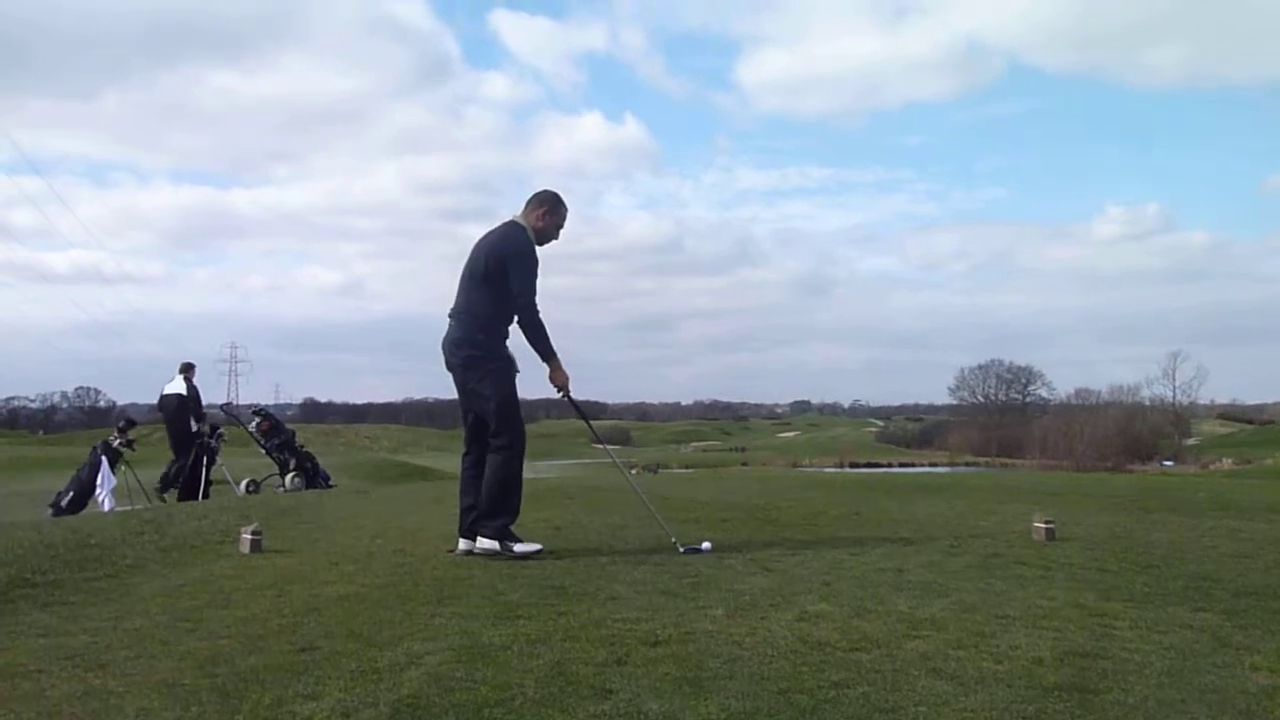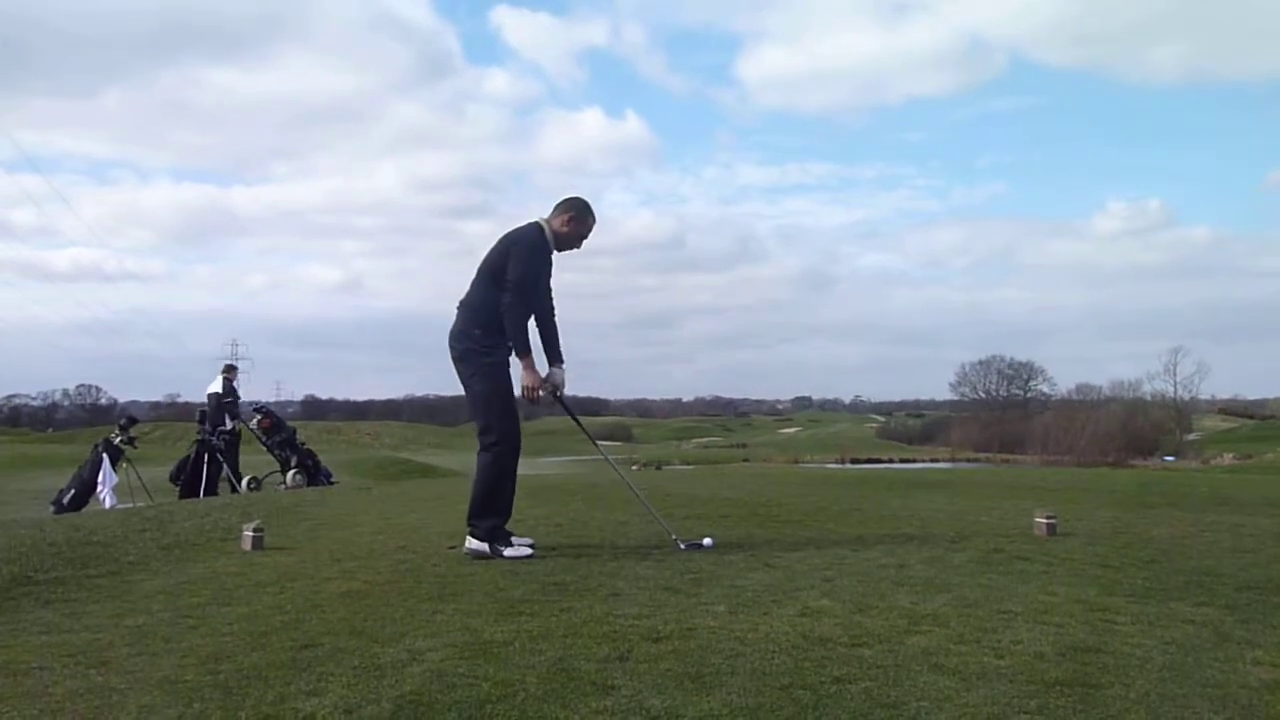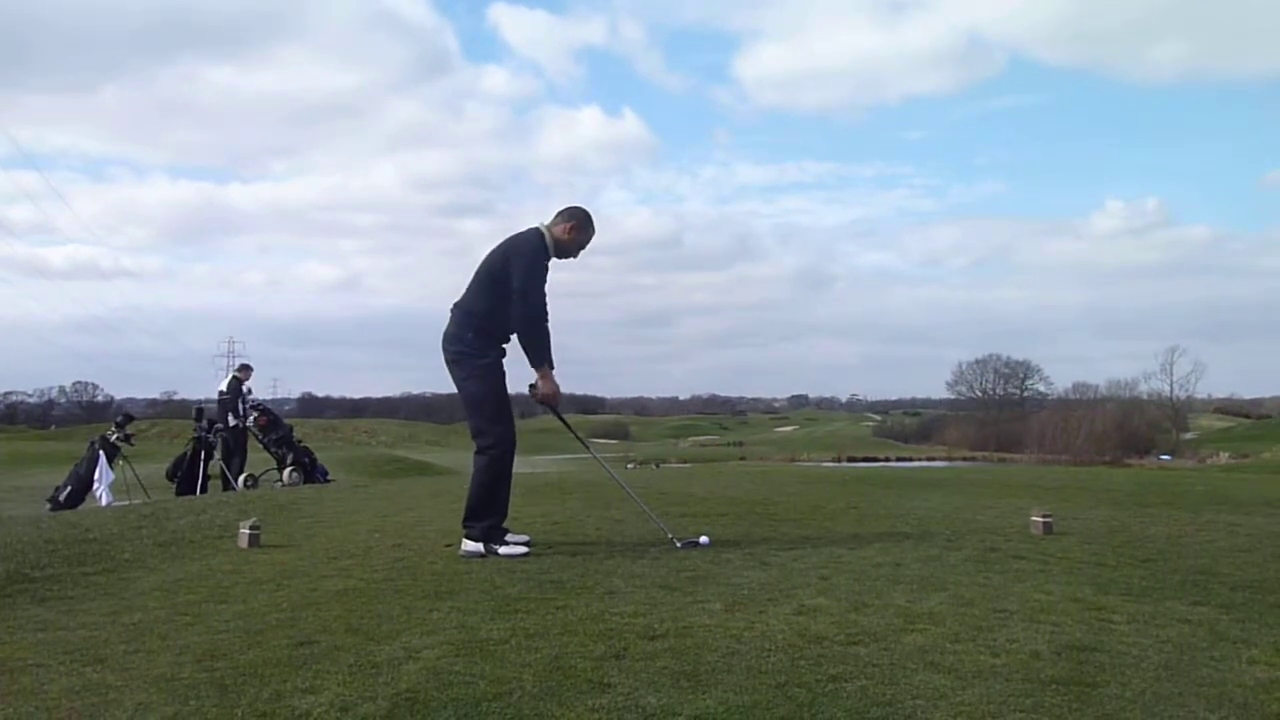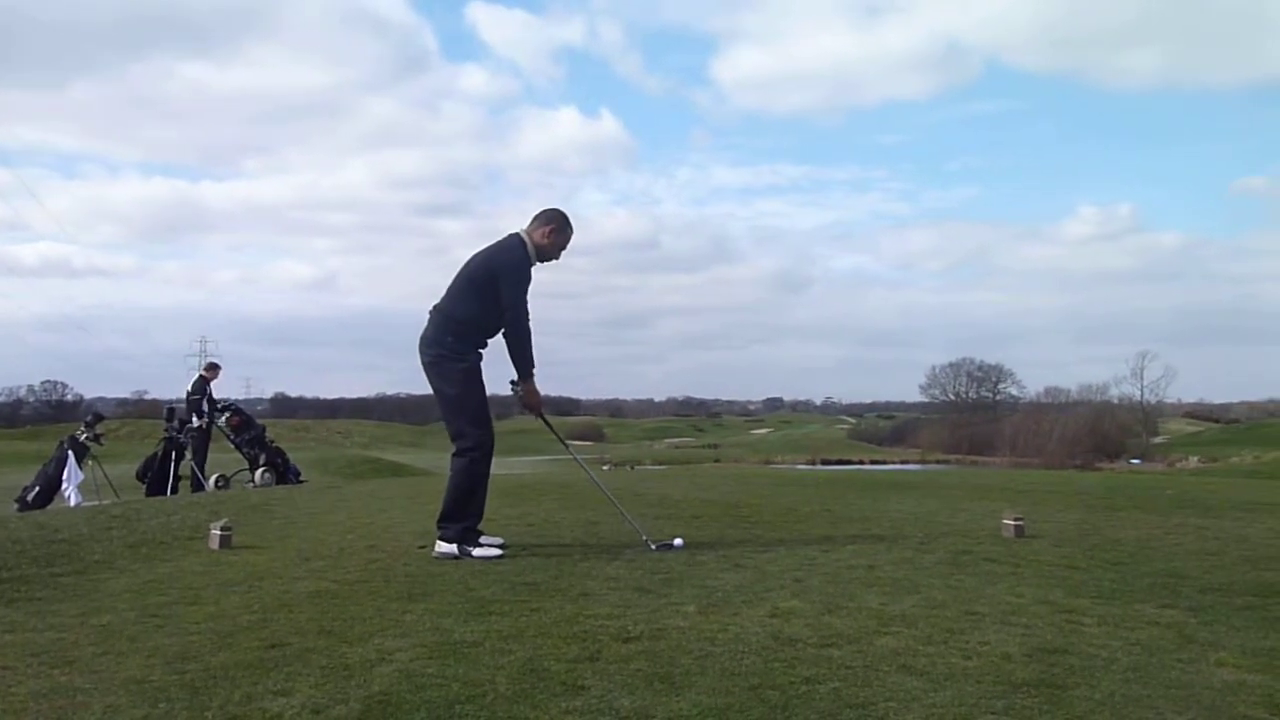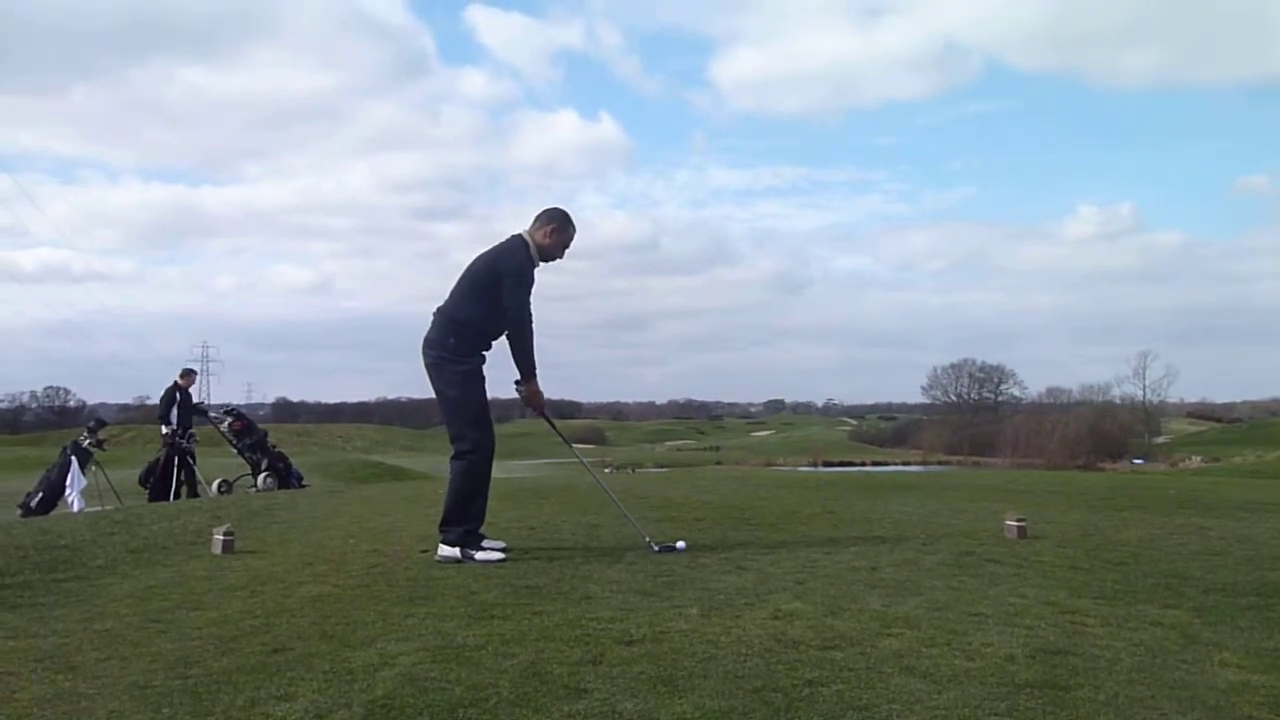
dt=1s
person 1, frame 1
left shoulder: (497, 238)
right shoulder: (519, 247)
right elbow: (526, 310)
left wrist: (501, 349)
right wrist: (553, 363)
left hip: (463, 344)
right hip: (480, 349)
left knee: (480, 441)
right knee: (507, 438)
left ankle: (472, 532)
right ankle: (494, 531)
person 1, frame 2
left shoulder: (537, 249)
right shoulder: (529, 243)
left elbow: (544, 312)
right elbow: (512, 304)
left wrist: (556, 366)
right wrist: (527, 365)
left hip: (485, 344)
right hip: (477, 344)
left knee: (504, 437)
right knee: (501, 436)
left ankle: (493, 528)
right ankle: (482, 532)
person 1, frame 3
left shoulder: (533, 253)
right shoulder: (529, 248)
left elbow: (535, 317)
right elbow: (523, 314)
left wrist: (546, 373)
right wrist: (543, 373)
left hip: (478, 347)
right hip: (471, 346)
left knee: (502, 440)
right knee: (495, 440)
left ankle: (489, 527)
right ankle: (478, 534)
person 1, frame 4
left shoulder: (509, 254)
right shoulder: (514, 258)
left elbow: (512, 322)
right elbow: (516, 323)
left wrist: (524, 379)
right wrist: (527, 380)
left hip: (450, 348)
right hip: (450, 350)
left knee: (479, 440)
right knee: (473, 441)
left ankle: (463, 529)
right ankle: (452, 536)
person 1, frame 5
left shoulder: (512, 256)
right shoulder: (515, 259)
left elbow: (515, 322)
right elbow: (518, 324)
left wrist: (527, 380)
right wrist: (530, 381)
left hip: (454, 352)
right hip: (453, 353)
left knee: (480, 444)
right knee: (472, 445)
left ankle: (466, 533)
right ankle: (454, 540)
